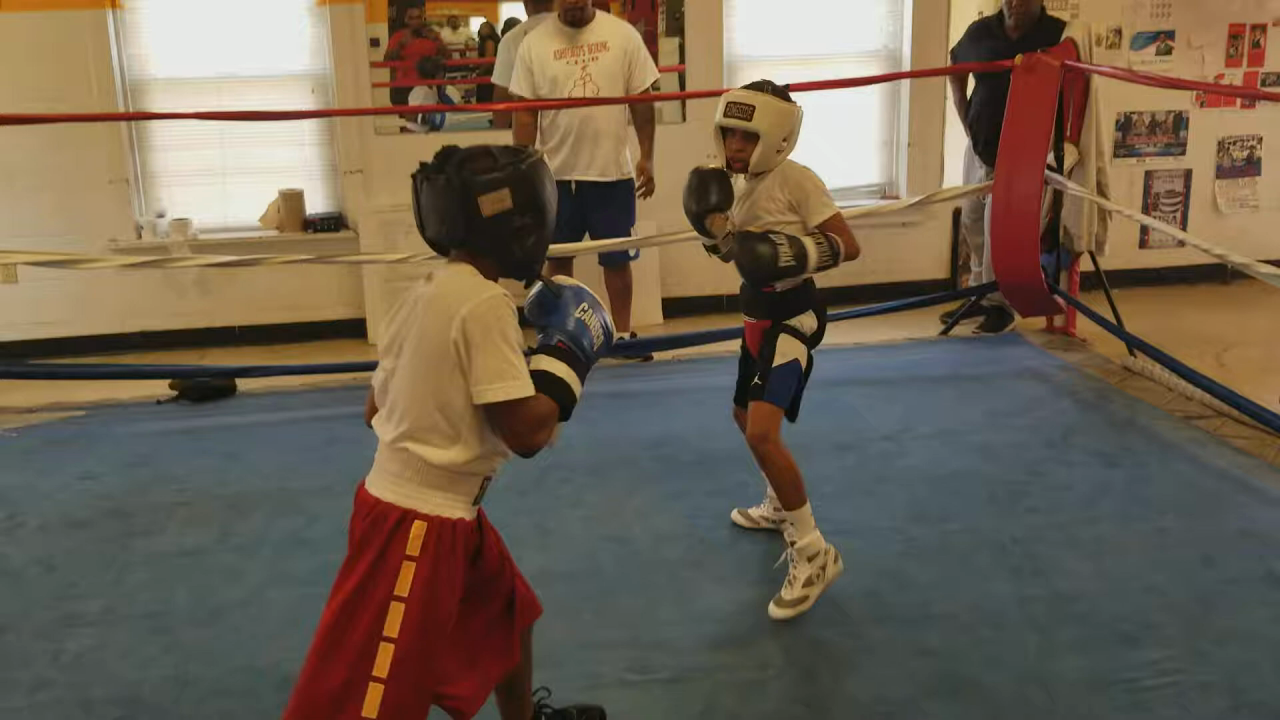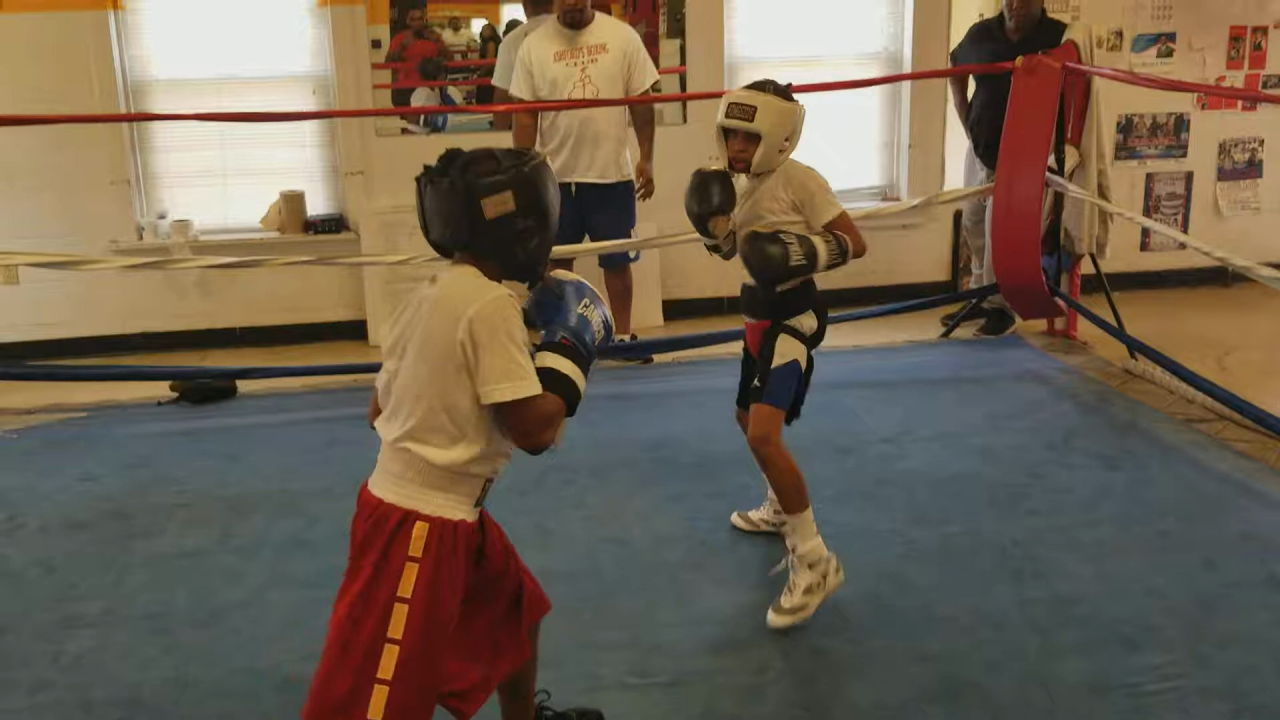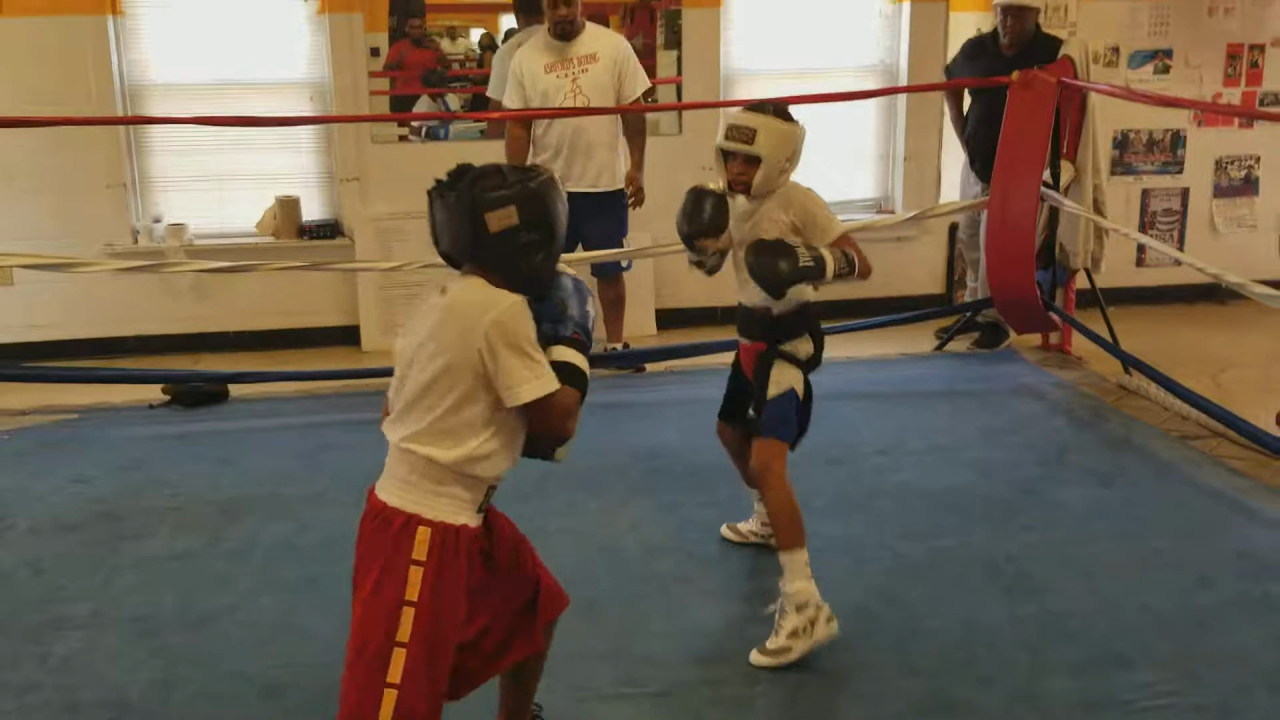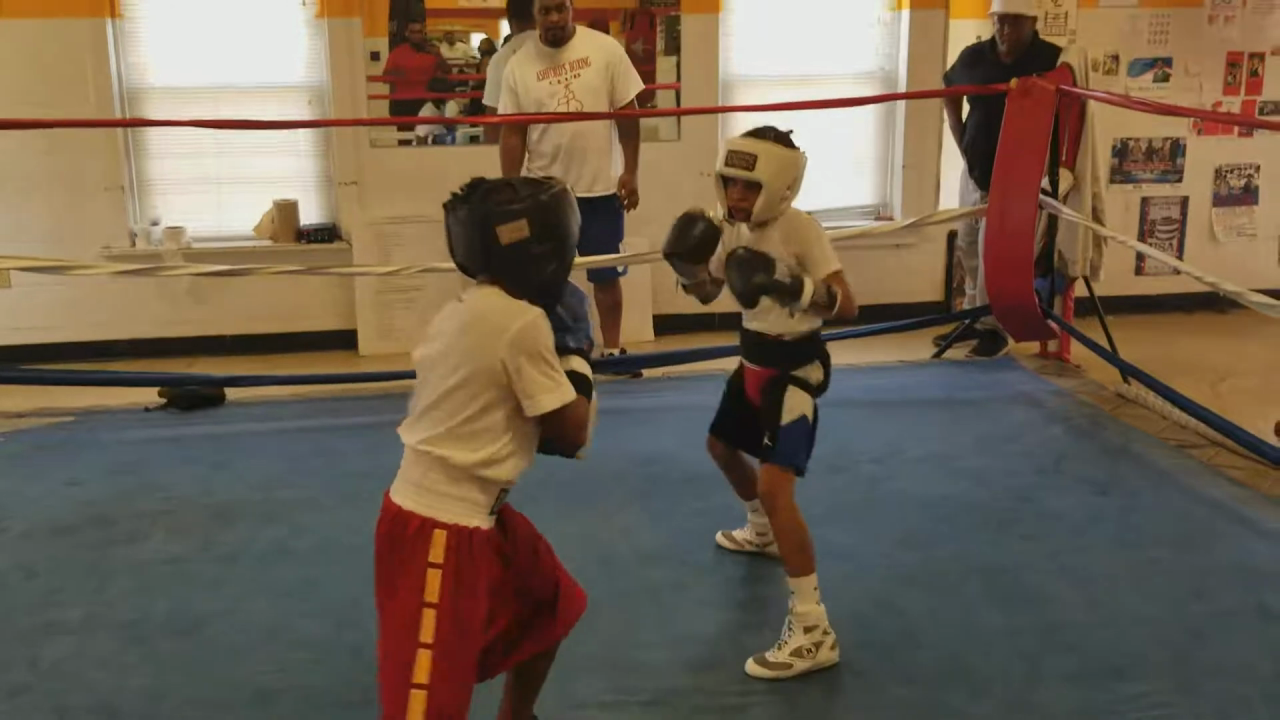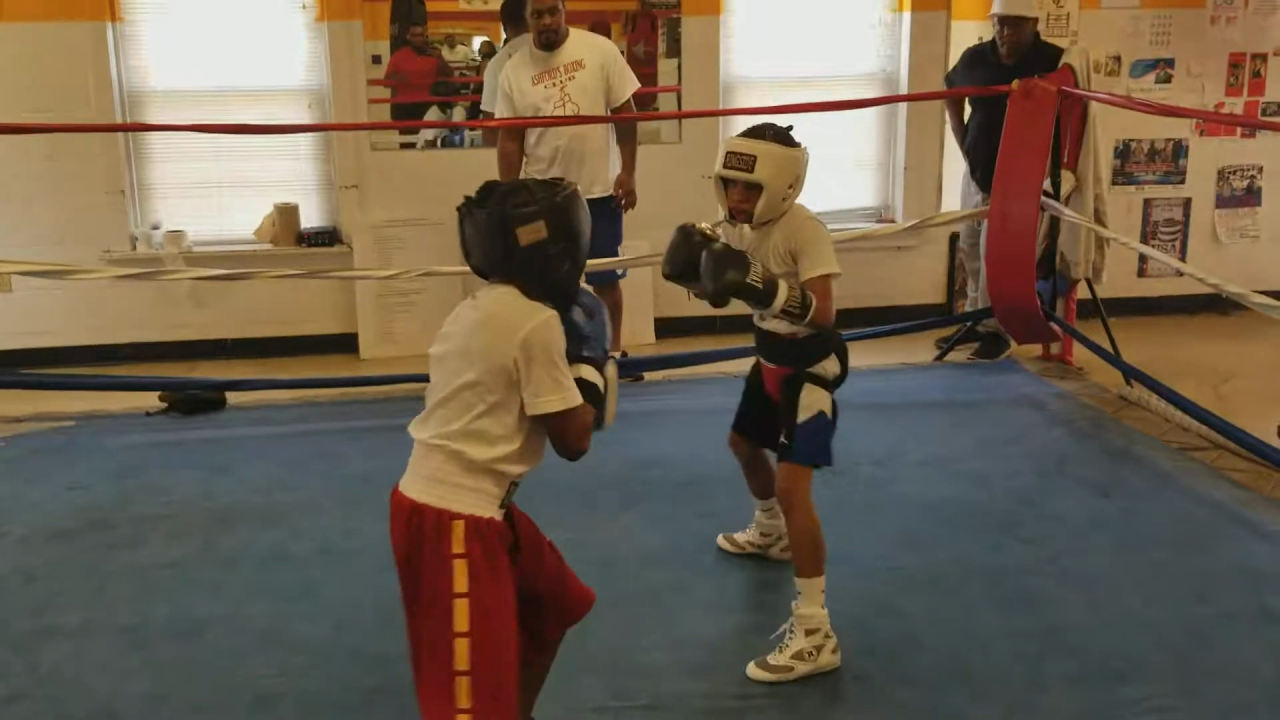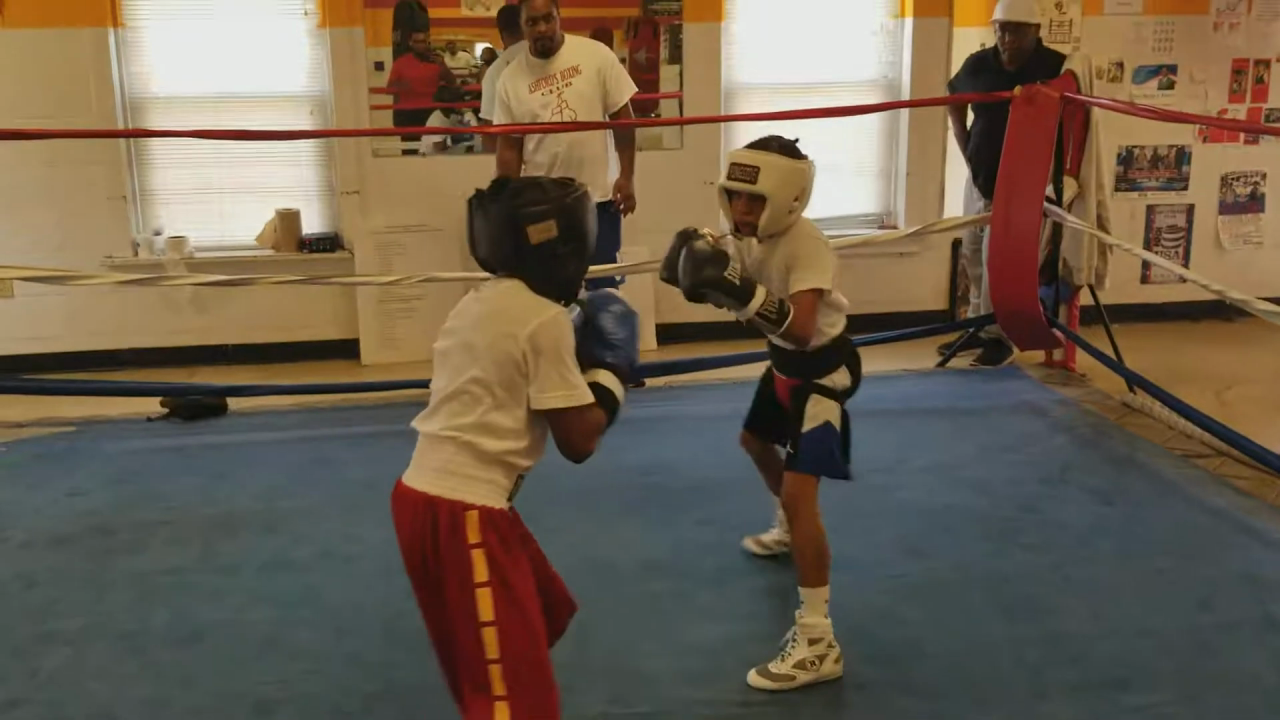
dt=0.1s
person 1, frame 1
left shoulder: (424, 294)
right shoulder: (482, 303)
left elbow: (375, 409)
right elbow: (526, 433)
right wrist: (569, 354)
left hip: (446, 514)
right hip: (416, 524)
left knee: (509, 614)
person 1, frame 2
left shoulder: (428, 296)
right shoulder: (490, 304)
left elbow: (379, 412)
right elbow: (535, 431)
right wrist: (572, 349)
left hip: (447, 514)
right hip: (418, 524)
left knee: (517, 611)
person 1, frame 3
left shoulder: (436, 304)
right shoulder: (502, 311)
right elbow: (558, 426)
right wrist: (569, 343)
left hip: (457, 514)
right hip: (423, 528)
left knee: (533, 607)
person 1, frame 4
left shoulder: (456, 313)
right shoulder: (522, 322)
right elbow: (573, 434)
left wrist: (527, 429)
right wrist: (575, 353)
left hip: (468, 516)
right hip: (438, 530)
left knee: (549, 607)
person 1, frame 5
left shoulder: (471, 312)
right shoulder: (536, 324)
right elbow: (573, 440)
right wrist: (590, 364)
left hip: (433, 502)
right hip: (451, 521)
left knee: (553, 607)
person 1, frame 6
left shoulder: (472, 305)
right shoulder: (544, 319)
right elbow: (580, 441)
right wrist: (610, 367)
left hip: (429, 494)
right hip: (462, 512)
left knee: (542, 613)
person 2, frame 1
left shoulder: (796, 180)
right shoulder: (739, 179)
left elbow: (848, 245)
right elbow: (726, 250)
left wrist: (791, 253)
right wrist: (708, 218)
left hip: (792, 316)
right hip: (757, 314)
left knee: (761, 432)
right knee: (743, 417)
left ankle: (812, 553)
right ankle: (779, 505)
person 2, frame 2
left shoulder: (799, 179)
right shoulder: (740, 179)
left elbow: (855, 244)
right elbow: (726, 249)
left wrist: (801, 253)
right wrist: (709, 218)
left hip: (792, 316)
right hip: (759, 313)
left knee: (762, 433)
right knee: (746, 419)
left ankle: (814, 560)
right ankle: (780, 507)
person 2, frame 3
left shoulder: (800, 201)
right shoulder: (736, 200)
left elbow: (859, 267)
right elbow: (709, 261)
left wrist: (808, 263)
right wrist: (699, 234)
left hip: (790, 342)
right hip: (752, 336)
left knee: (769, 464)
right knee: (733, 433)
left ankle: (805, 606)
right ankle: (770, 521)
person 2, frame 4
left shoulder: (800, 230)
right shoulder: (734, 226)
left elbow: (845, 306)
right elbow: (705, 290)
left wrist: (787, 283)
right wrist: (687, 260)
left hip: (795, 367)
right hip: (755, 360)
left knee: (775, 489)
right knee: (721, 448)
left ankle: (812, 631)
right ankle: (763, 530)
person 2, frame 5
left shoulder: (805, 229)
right shoulder: (739, 223)
left elbow: (817, 312)
right elbow: (720, 293)
left wrist: (761, 282)
right wrist: (696, 260)
left hip: (814, 361)
right hip: (773, 354)
left knee: (790, 488)
right knee: (743, 442)
left ankle: (815, 635)
right ankle: (771, 531)
person 2, frame 6
left shoulder: (807, 243)
right shoulder: (746, 234)
left elbow: (802, 330)
right elbow: (716, 288)
left wrist: (743, 291)
right wrist: (699, 269)
left hip: (823, 372)
right hip: (786, 365)
left knee: (798, 496)
right knee: (755, 442)
left ankle: (818, 644)
right ankle: (790, 532)
person 3, frame 1
left shoulder: (623, 34)
right shoulder: (535, 43)
left elbow: (641, 100)
right elbow: (525, 111)
left wrist: (647, 157)
left hip: (613, 172)
right hip: (554, 175)
left knee: (617, 259)
right knee: (557, 261)
left ankle: (623, 334)
person 3, frame 2
left shoulder: (622, 36)
right shoulder: (534, 45)
left elbow: (641, 101)
right elbow: (524, 114)
left wrist: (646, 159)
left hip: (612, 174)
right hip: (554, 177)
left knee: (617, 261)
right knee: (557, 262)
left ankle: (624, 336)
person 3, frame 3
left shoulder: (613, 45)
right shoulder: (526, 57)
left elbow: (633, 110)
right elbow: (517, 124)
left wrist: (637, 168)
left hip: (605, 182)
left knee: (610, 270)
left ankle: (615, 344)
person 3, frame 4
left shoulder: (605, 49)
right shoulder: (519, 65)
left elbow: (626, 112)
right elbow: (512, 133)
left wrist: (630, 171)
left hip: (600, 188)
left knee: (606, 274)
left ankle: (612, 349)
person 3, frame 5
left shoulder: (600, 50)
right shoulder: (513, 69)
left elbow: (624, 110)
right elbow: (511, 136)
left wrist: (627, 176)
left hip: (598, 190)
left knee: (604, 276)
left ankle: (613, 351)
person 3, frame 6
left shoulder: (597, 56)
right shoulder: (511, 77)
left elbow: (623, 116)
right elbow: (508, 147)
left wrist: (627, 176)
left hip: (597, 196)
left knee: (605, 288)
person 4, frame 1
left shoulder: (1057, 34)
right shoulder: (980, 31)
right elbow: (955, 69)
right wrist: (966, 118)
right hip: (981, 145)
right knee: (974, 221)
left ankle: (999, 303)
right ankle: (981, 294)
person 4, frame 2
left shoulder: (1059, 37)
right shoulder: (981, 33)
right elbow: (956, 71)
right wrist: (966, 122)
right hip: (982, 147)
right knee: (975, 224)
left ankle: (999, 305)
person 4, frame 3
left shoulder: (1054, 52)
right shoulder: (975, 49)
right elbow: (951, 85)
right wrist: (962, 135)
right hip: (977, 162)
right knee: (970, 237)
left ankle: (994, 320)
right ankle: (976, 310)
person 4, frame 4
left shoulder: (1052, 59)
right shoulder: (974, 57)
right elbow: (950, 92)
right wrist: (961, 143)
right hip: (976, 169)
right knee: (969, 244)
left ankle: (993, 327)
right ankle: (974, 317)
person 4, frame 5
left shoulder: (1054, 61)
right shoulder: (975, 58)
right elbow: (951, 94)
right wrist: (963, 142)
right hip: (978, 171)
right knee: (971, 247)
left ankle: (994, 329)
right ankle: (976, 320)
person 4, frame 6
left shoulder: (1056, 67)
right shoulder: (977, 65)
right elbow: (954, 100)
right wrist: (966, 149)
right hip: (980, 176)
right knee: (973, 253)
left ankle: (997, 336)
